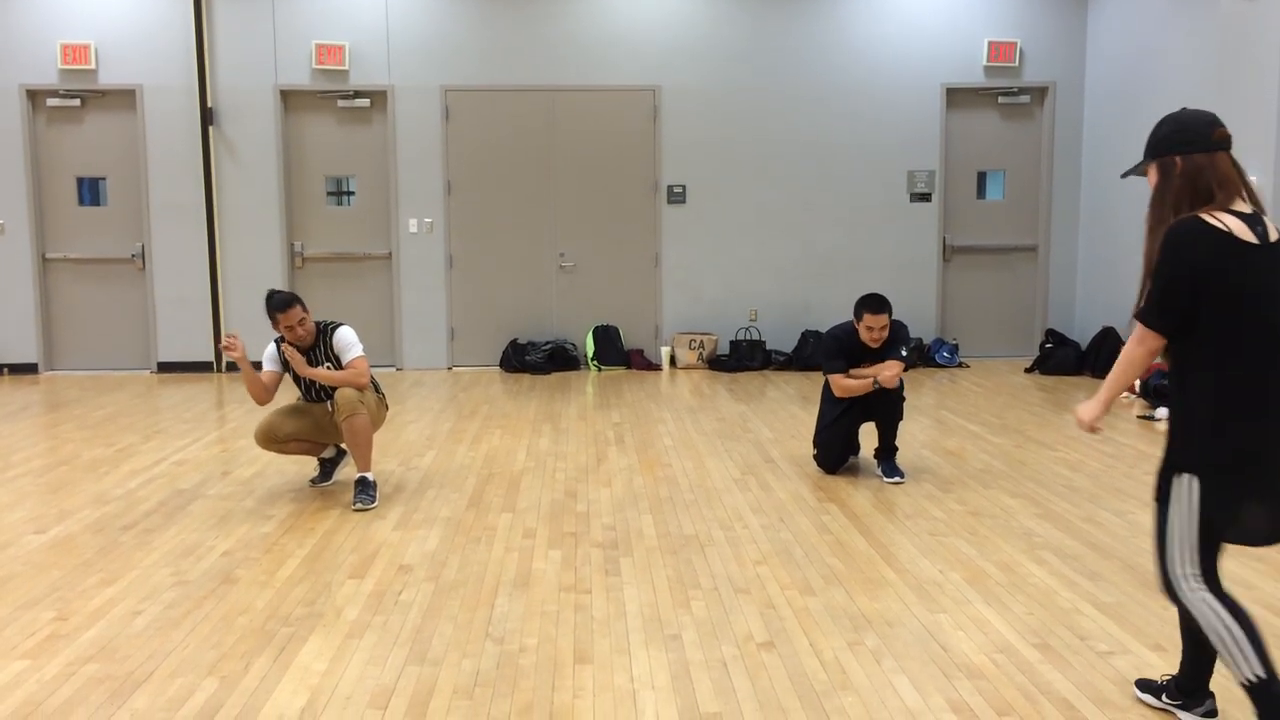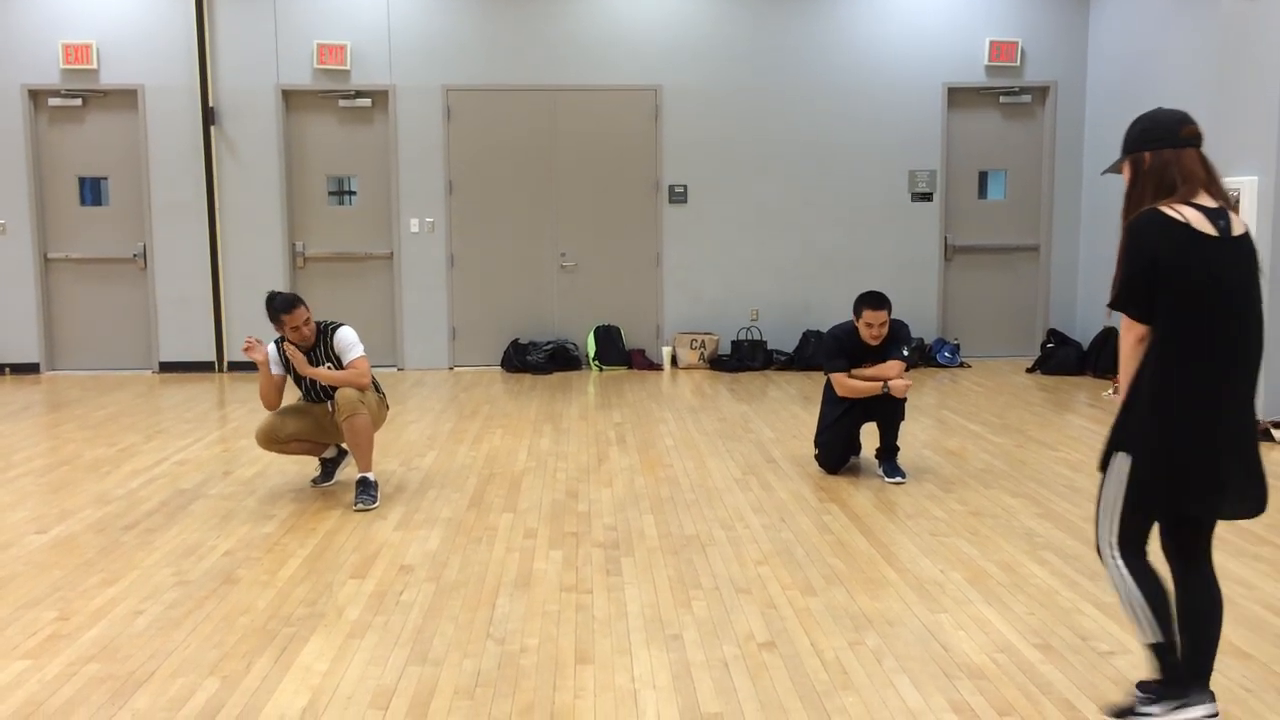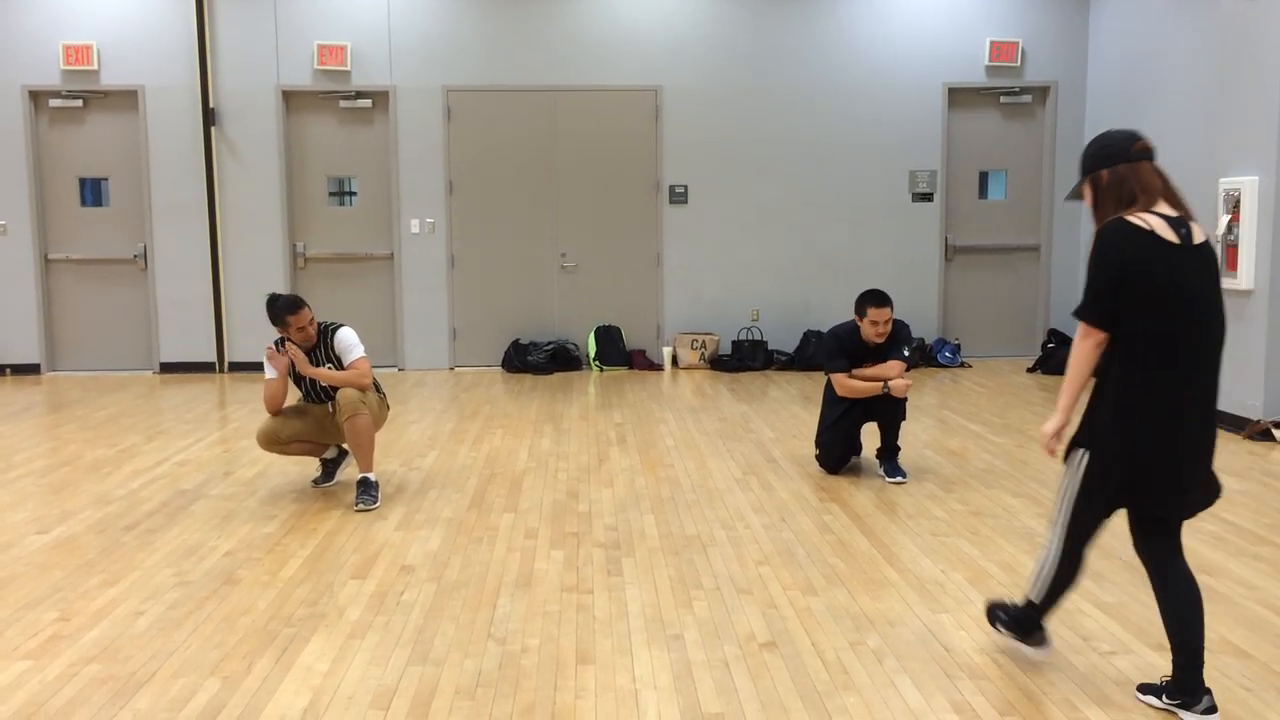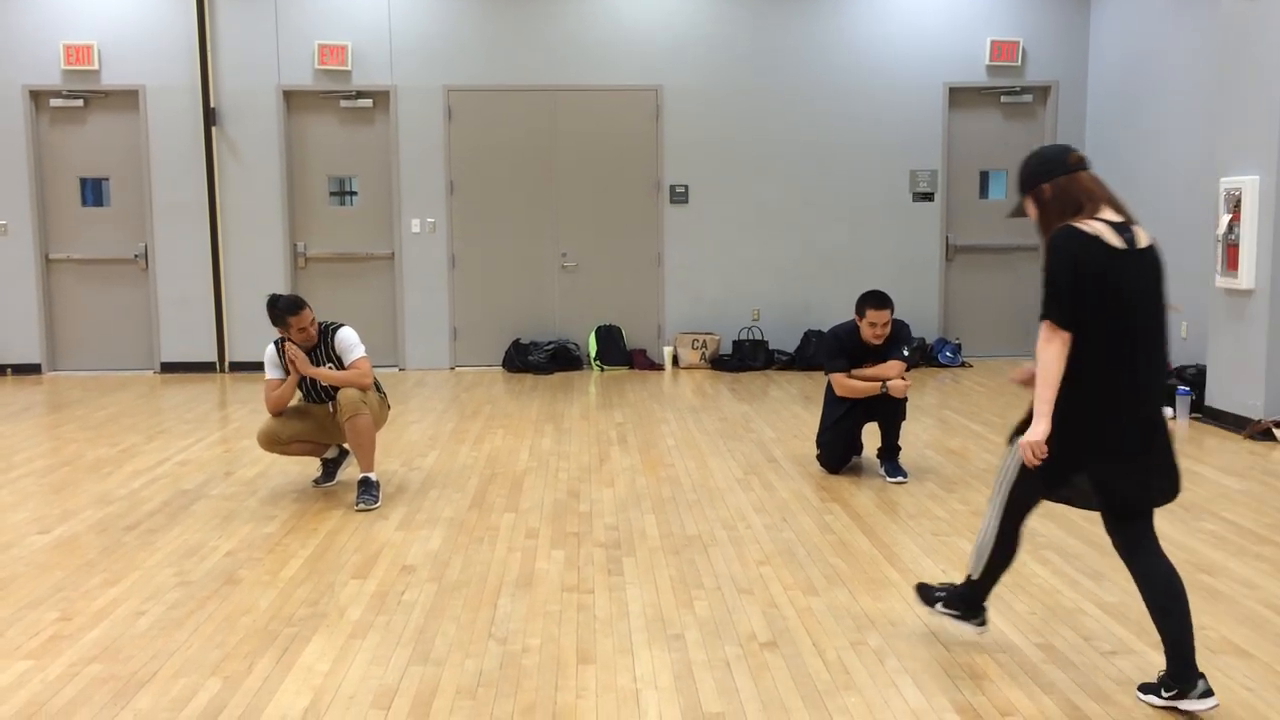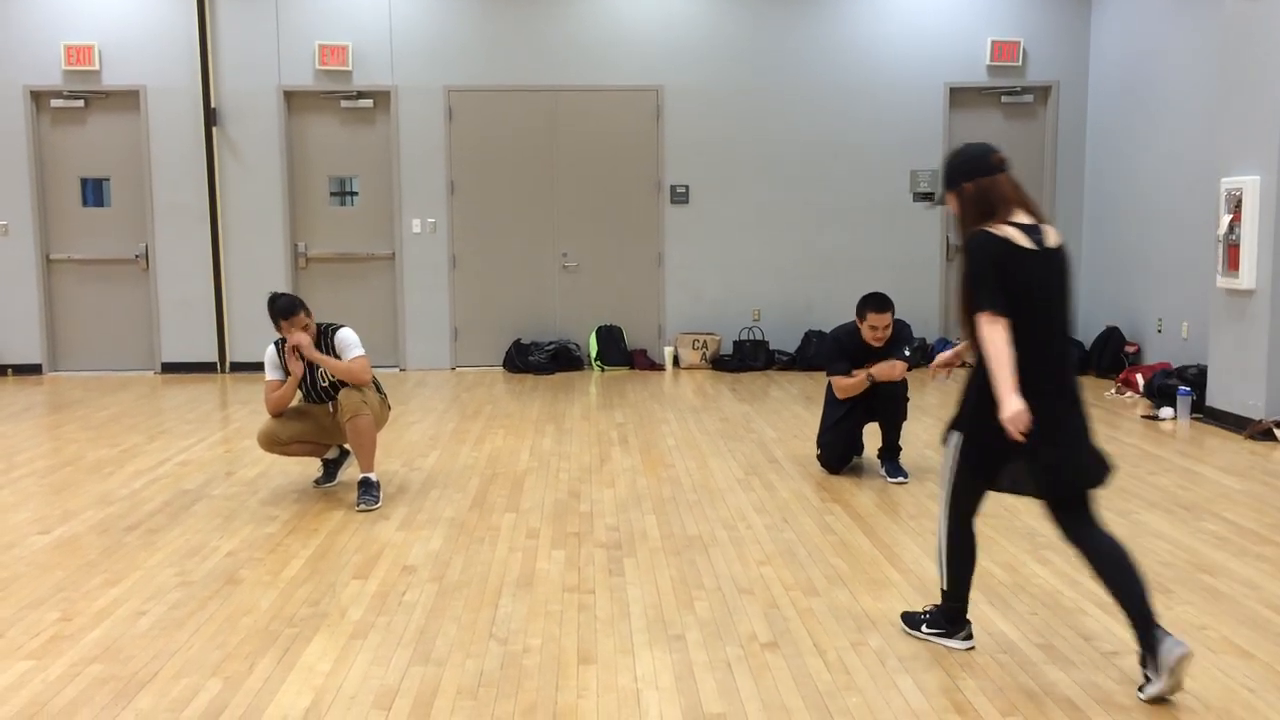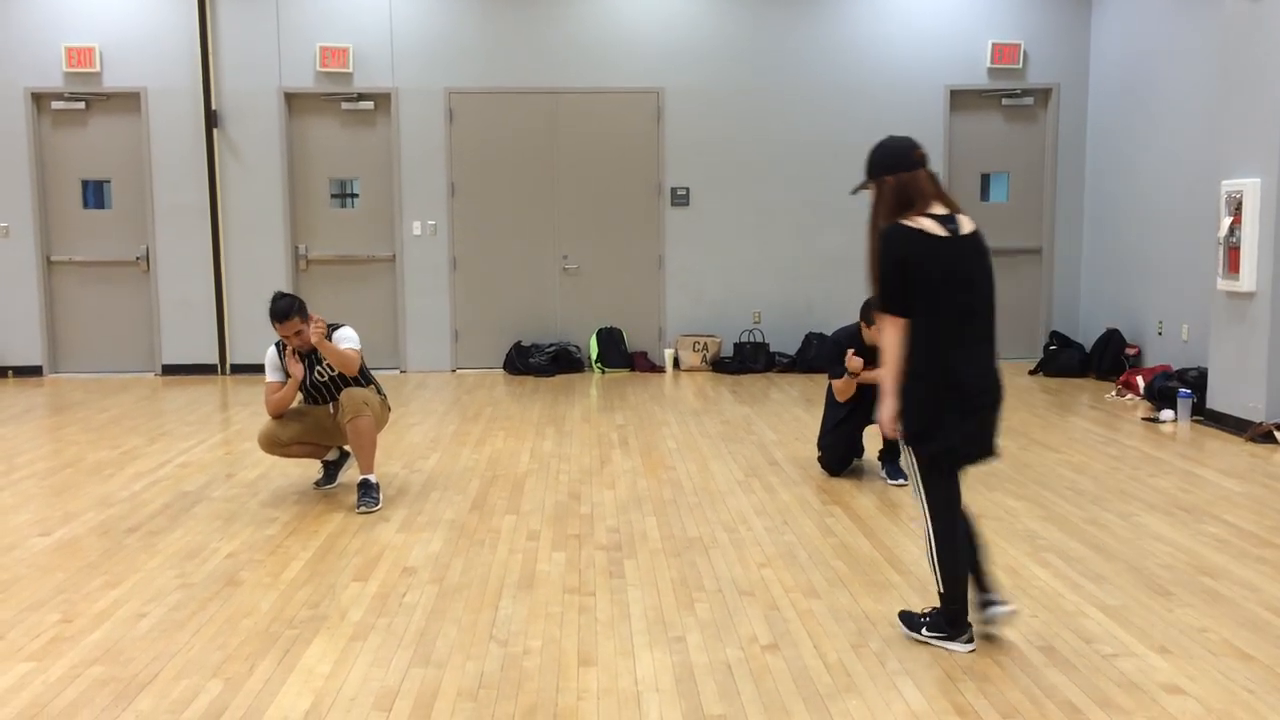
dt=0.2s
person 1, frame 1
left shoulder: (1190, 236)
left elbow: (1150, 337)
left wrist: (1099, 402)
left hip: (1212, 433)
left knee: (1187, 577)
right knee: (1193, 559)
person 1, frame 2
left shoulder: (1152, 226)
right shoulder: (1235, 229)
left elbow: (1137, 329)
right elbow: (1236, 329)
left wrist: (1125, 408)
left hip: (1166, 418)
right hip: (1225, 418)
left knee: (1118, 543)
right knee: (1189, 548)
person 1, frame 3
left shoulder: (1119, 236)
right shoulder: (1196, 238)
left elbow: (1094, 334)
right elbow: (1182, 333)
left wrist: (1060, 413)
left hip: (1129, 418)
right hip: (1186, 422)
left knee: (1073, 526)
right knee: (1162, 545)
left ankle: (1029, 621)
person 1, frame 4
left shoulder: (1069, 244)
right shoulder: (1139, 241)
left elbow: (1058, 331)
left wrist: (1042, 415)
right wrist: (1045, 365)
left hip: (1080, 416)
right hip: (1135, 419)
left knee: (1008, 506)
right knee: (1138, 541)
left ankle: (968, 604)
right ankle: (1186, 678)
person 1, frame 5
left shoulder: (983, 243)
right shoulder: (1048, 238)
left elbow: (991, 321)
left wrist: (1006, 392)
right wrist: (963, 350)
left hip: (997, 408)
right hip: (1057, 406)
left knee: (959, 507)
right knee: (1081, 526)
left ankle: (951, 621)
right ankle: (1155, 639)
person 1, frame 6
left shoulder: (897, 238)
right shoulder: (969, 230)
left elbow: (895, 324)
right elbow: (981, 313)
left wrist: (889, 396)
left hip: (930, 390)
right hip: (976, 388)
left knee: (937, 499)
right knee: (940, 490)
left ankle: (953, 622)
right ankle: (986, 593)
person 2, frame 1
left shoulder: (339, 334)
right shoulder: (276, 350)
left elbow: (361, 378)
right elbow: (263, 398)
left wrist: (307, 370)
right wrist: (243, 362)
left hip: (364, 408)
right hip: (321, 414)
left knee: (346, 396)
right knee: (265, 434)
left ankle: (366, 480)
right ankle: (331, 455)
person 2, frame 2
left shoulder: (340, 334)
right shoulder: (276, 350)
left elbow: (363, 379)
right elbow: (271, 405)
left wrist: (309, 370)
right wrist: (263, 366)
left hip: (364, 408)
right hip: (320, 414)
left knee: (347, 395)
right knee: (266, 434)
left ankle: (367, 479)
right ankle: (331, 455)
person 2, frame 3
left shoulder: (340, 335)
right shoulder: (277, 350)
left elbow: (365, 379)
right elbow: (272, 407)
left wrist: (310, 370)
right wrist: (281, 373)
left hip: (365, 408)
right hip: (320, 415)
left knee: (348, 396)
right knee: (267, 436)
left ankle: (368, 480)
right ankle: (331, 455)
person 2, frame 4
left shoulder: (340, 335)
right shoulder: (275, 351)
left elbow: (366, 379)
right elbow: (273, 407)
left wrist: (311, 370)
right wrist: (294, 376)
left hip: (366, 408)
right hip: (321, 414)
left knee: (349, 396)
right knee: (268, 436)
left ankle: (368, 479)
right ankle: (332, 454)
person 2, frame 5
left shoulder: (340, 335)
right shoulder: (276, 352)
left elbow: (365, 377)
right elbow: (273, 408)
left wrist: (315, 356)
right wrist: (294, 378)
left hip: (367, 408)
right hip: (321, 415)
left knee: (351, 396)
right knee: (268, 437)
left ankle: (369, 480)
right ankle: (333, 455)
person 2, frame 6
left shoulder: (341, 333)
right shoulder: (276, 354)
left elbow: (352, 368)
right elbow: (273, 410)
left wrist: (320, 343)
right wrist: (295, 380)
left hip: (366, 408)
right hip: (321, 416)
left knee: (352, 397)
right knee: (268, 438)
left ankle: (368, 482)
right ankle: (334, 457)
person 3, frame 1
left shoulder: (899, 331)
right shoulder: (835, 337)
left elbow: (894, 372)
right elbow: (839, 388)
left wrist: (849, 372)
right wrist: (877, 381)
left hip: (880, 399)
right hip: (844, 400)
left knee: (892, 388)
right knee: (828, 462)
left ankle: (886, 457)
right ankle: (850, 444)
person 3, frame 2
left shoulder: (899, 331)
right shoulder: (836, 337)
left elbow: (893, 372)
right elbow: (842, 387)
left wrist: (850, 372)
right wrist: (886, 387)
left hip: (880, 399)
right hip: (844, 400)
left knee: (894, 393)
right knee: (829, 462)
left ankle: (887, 457)
right ankle: (851, 444)
person 3, frame 3
left shoulder: (901, 331)
right shoulder: (836, 337)
left elbow: (894, 372)
right elbow: (842, 387)
left wrist: (852, 372)
right wrist: (886, 387)
left hip: (880, 399)
right hip: (845, 399)
left knee: (894, 393)
right knee: (830, 462)
left ankle: (888, 457)
right ankle: (851, 445)
person 3, frame 4
left shoulder: (900, 331)
right shoulder: (836, 336)
left elbow: (894, 371)
right elbow: (841, 387)
left wrist: (851, 372)
right wrist: (884, 386)
left hip: (882, 398)
right hip: (846, 400)
left knee: (895, 392)
right knee: (831, 462)
left ankle: (889, 458)
right ankle: (852, 444)
person 3, frame 5
left shoulder: (901, 330)
right shoulder: (839, 338)
left elbow: (897, 373)
right elbow: (840, 391)
left wrist: (859, 375)
right wrist: (873, 375)
left hip: (884, 398)
right hip: (847, 399)
left knee: (895, 388)
right knee: (831, 462)
left ankle: (890, 458)
right ankle: (853, 445)
person 3, frame 6
right shoulder: (841, 340)
right elbow: (841, 395)
left wrist: (859, 376)
right wrist: (852, 374)
right hip: (848, 402)
right knee: (832, 465)
left ankle: (890, 459)
right ankle: (854, 450)
